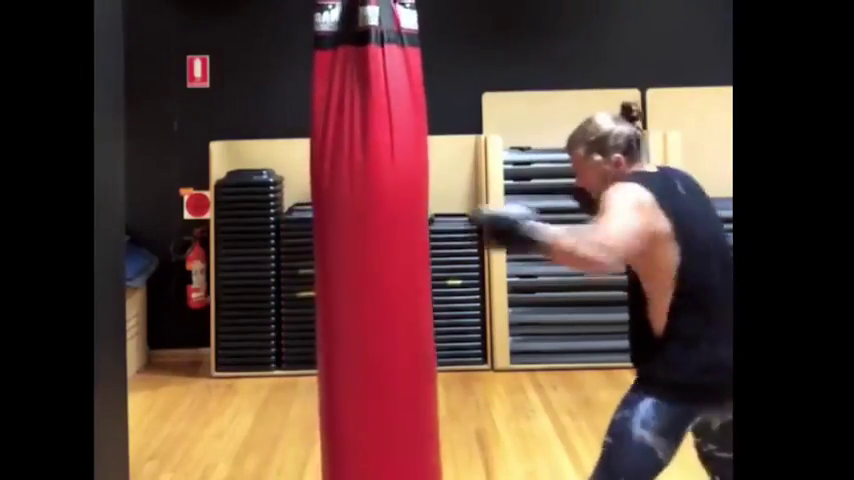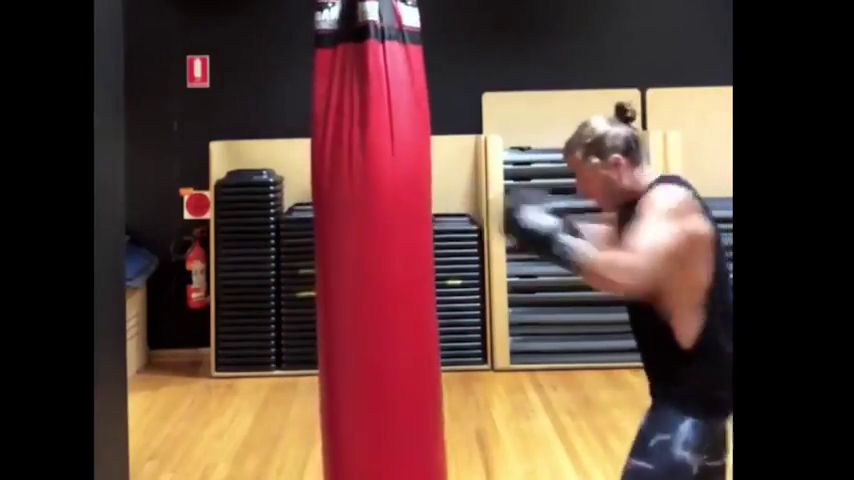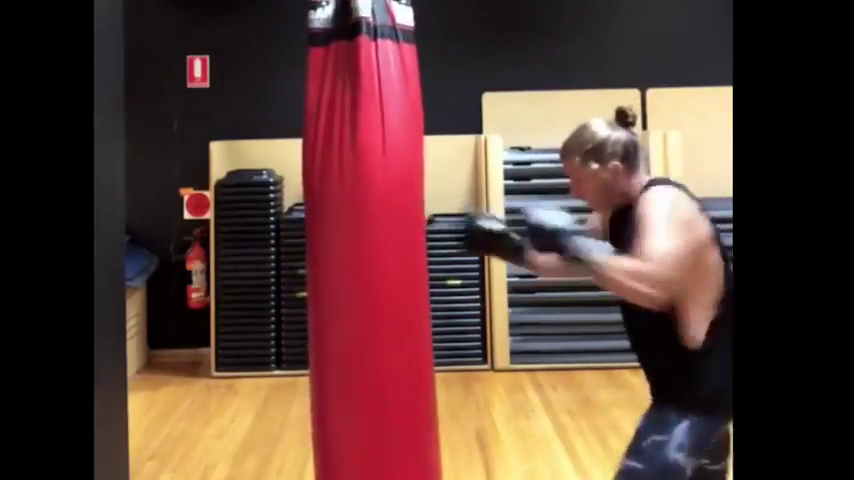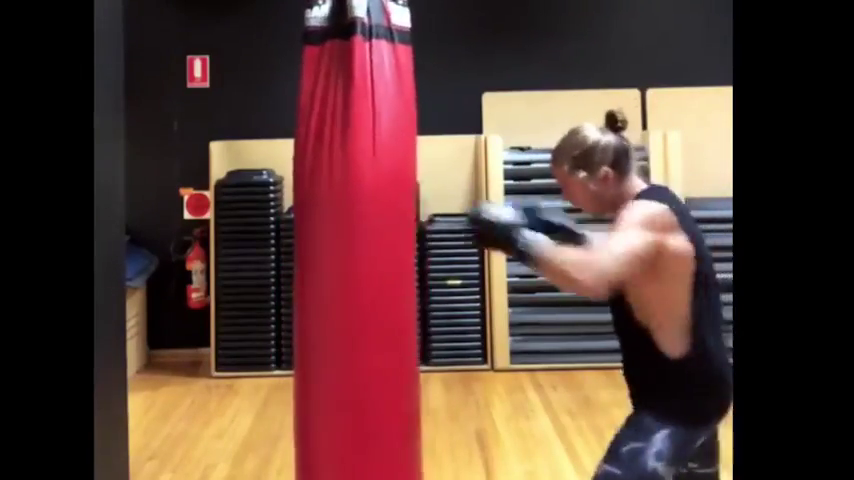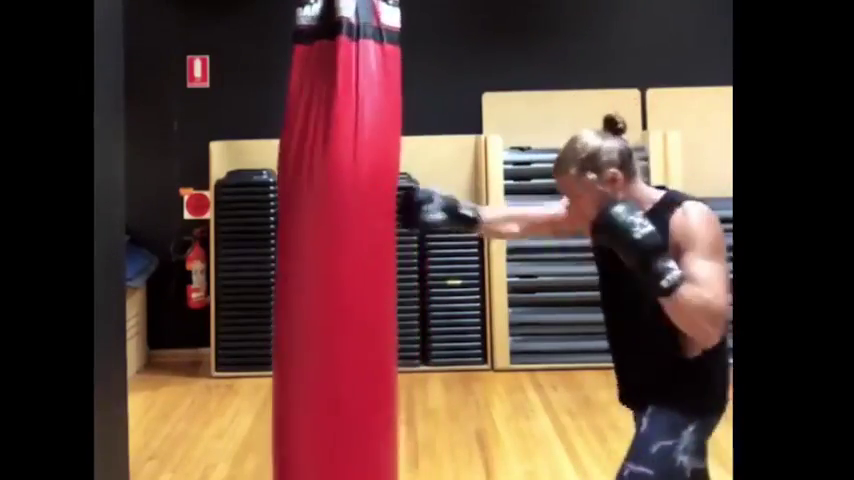
dt=0.2s
person 1, frame 1
left shoulder: (631, 196)
right shoulder: (679, 184)
left elbow: (598, 253)
left wrist: (520, 229)
left hip: (683, 373)
right hip: (720, 366)
person 1, frame 2
left shoulder: (666, 201)
right shoulder: (643, 201)
left elbow: (626, 275)
right elbow: (603, 239)
left wrist: (555, 239)
left hip: (698, 381)
right hip: (705, 373)
person 1, frame 3
left shoulder: (663, 203)
right shoulder: (618, 212)
left elbow: (650, 286)
right elbow: (559, 262)
left wrist: (578, 246)
right wrist: (511, 245)
left hip: (702, 383)
right hip: (698, 378)
person 1, frame 4
left shoulder: (648, 215)
right shoulder: (636, 206)
left elbow: (587, 277)
left wrist: (517, 237)
left hip: (684, 394)
right hip: (681, 386)
person 1, frame 5
left shoulder: (691, 220)
right shoulder: (598, 211)
left elbow: (712, 325)
right elbow: (523, 222)
left wrist: (653, 262)
right wrist: (461, 214)
left hip: (686, 392)
right hip: (645, 385)
